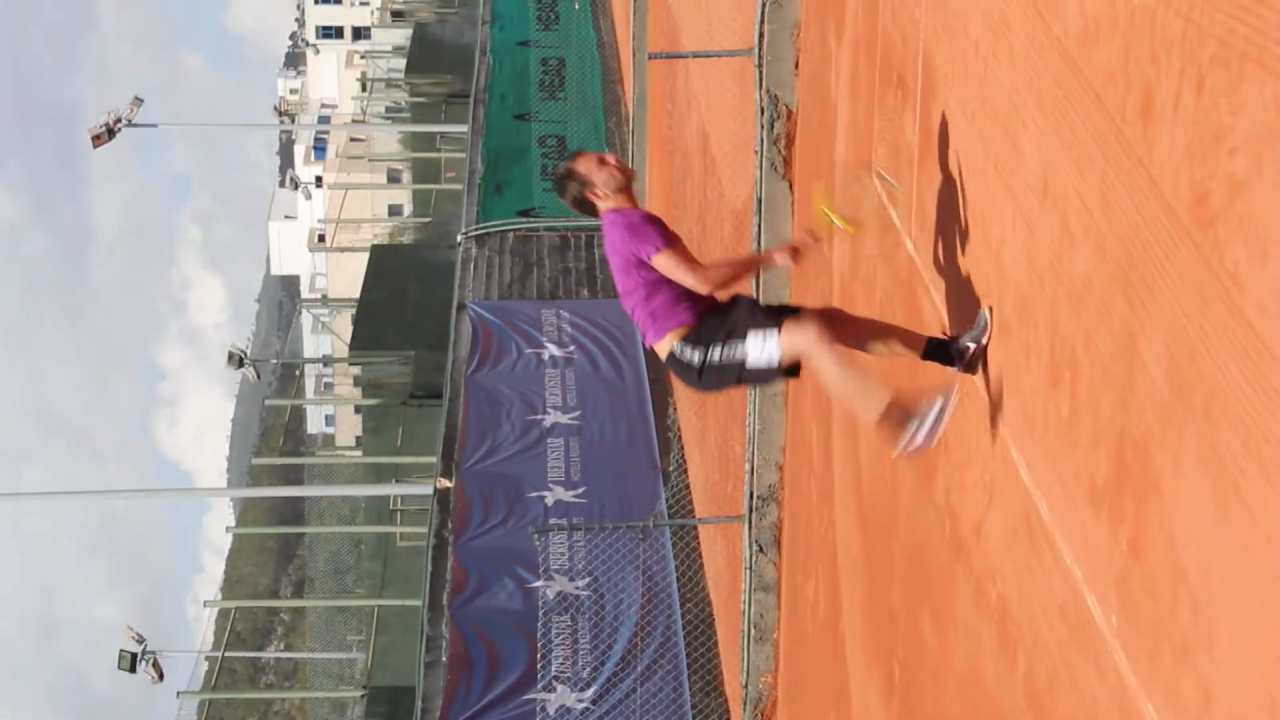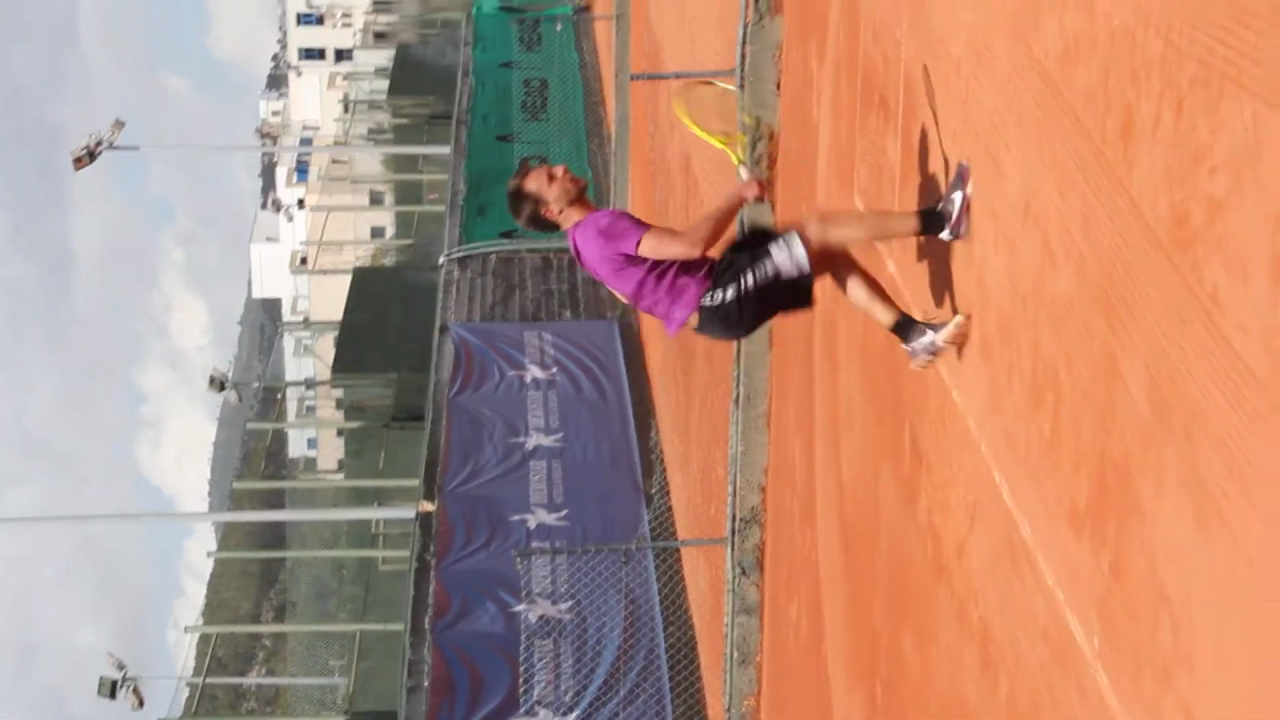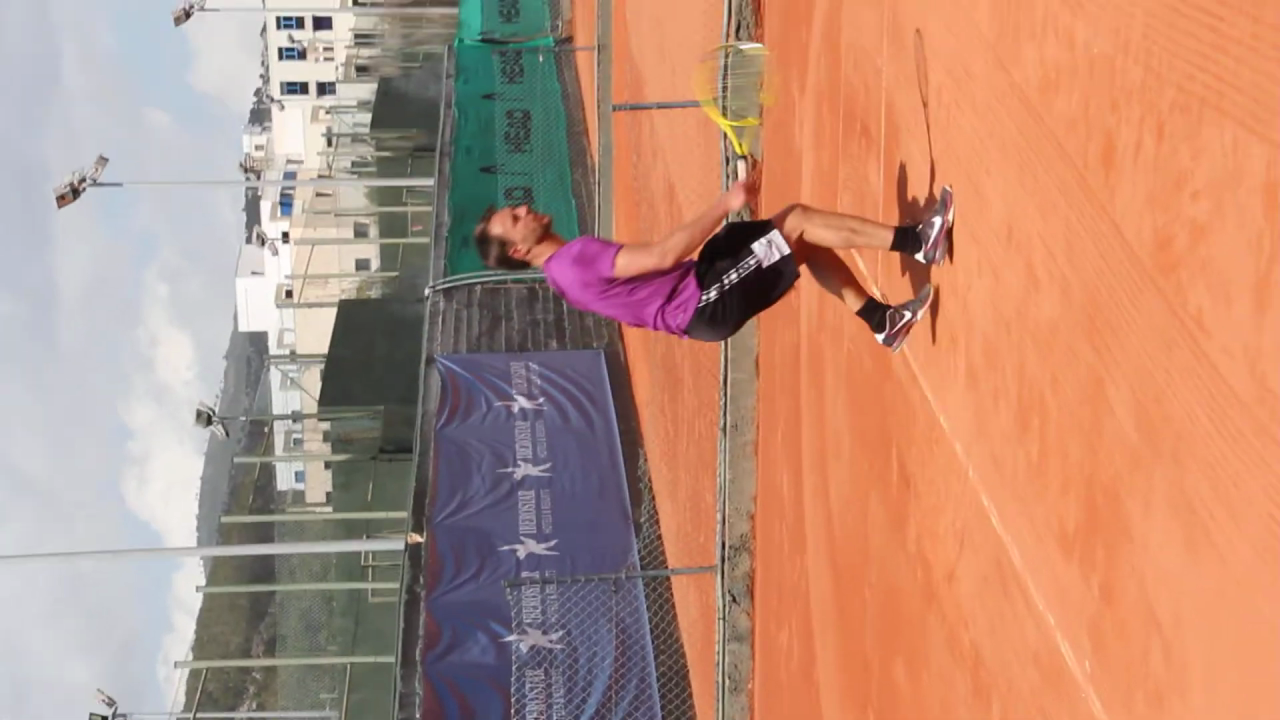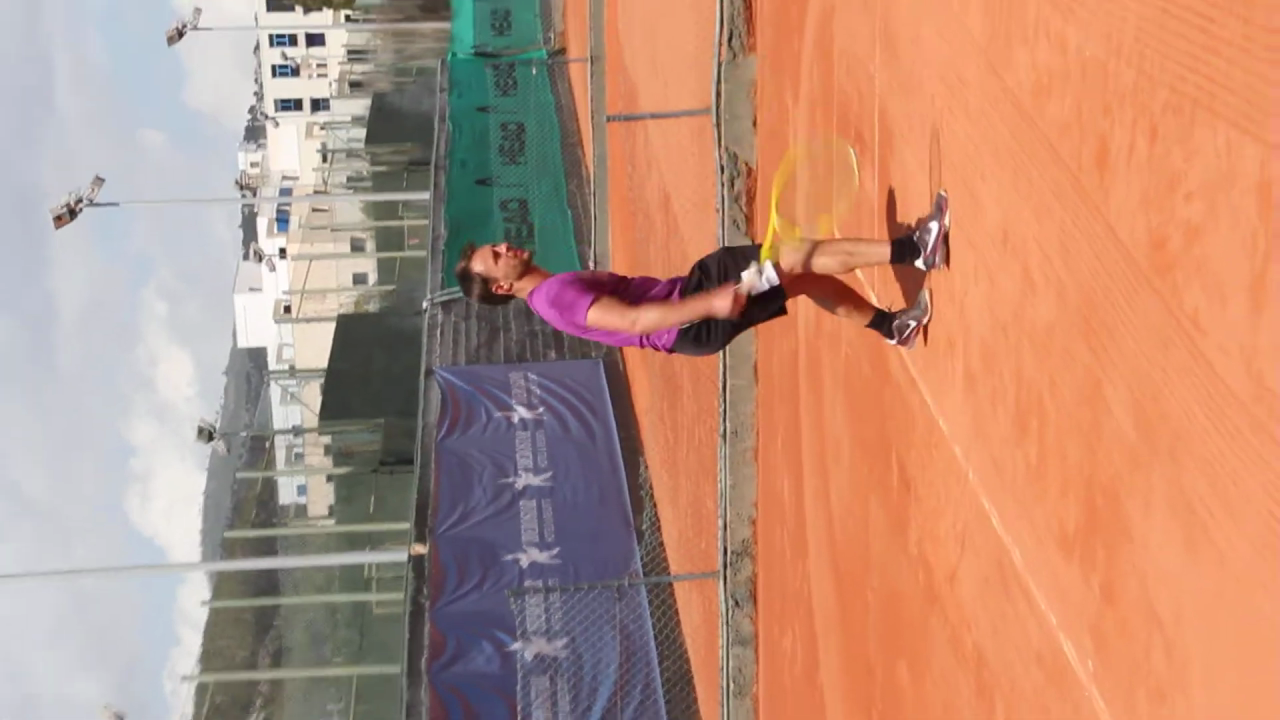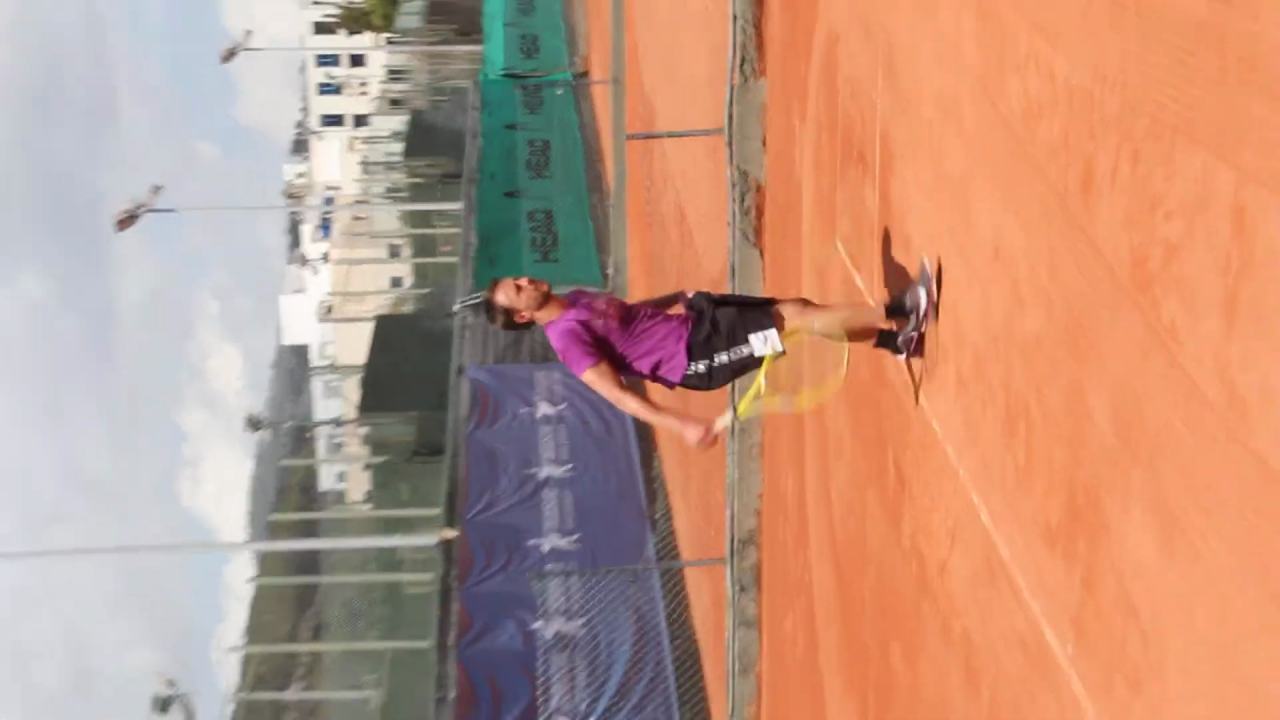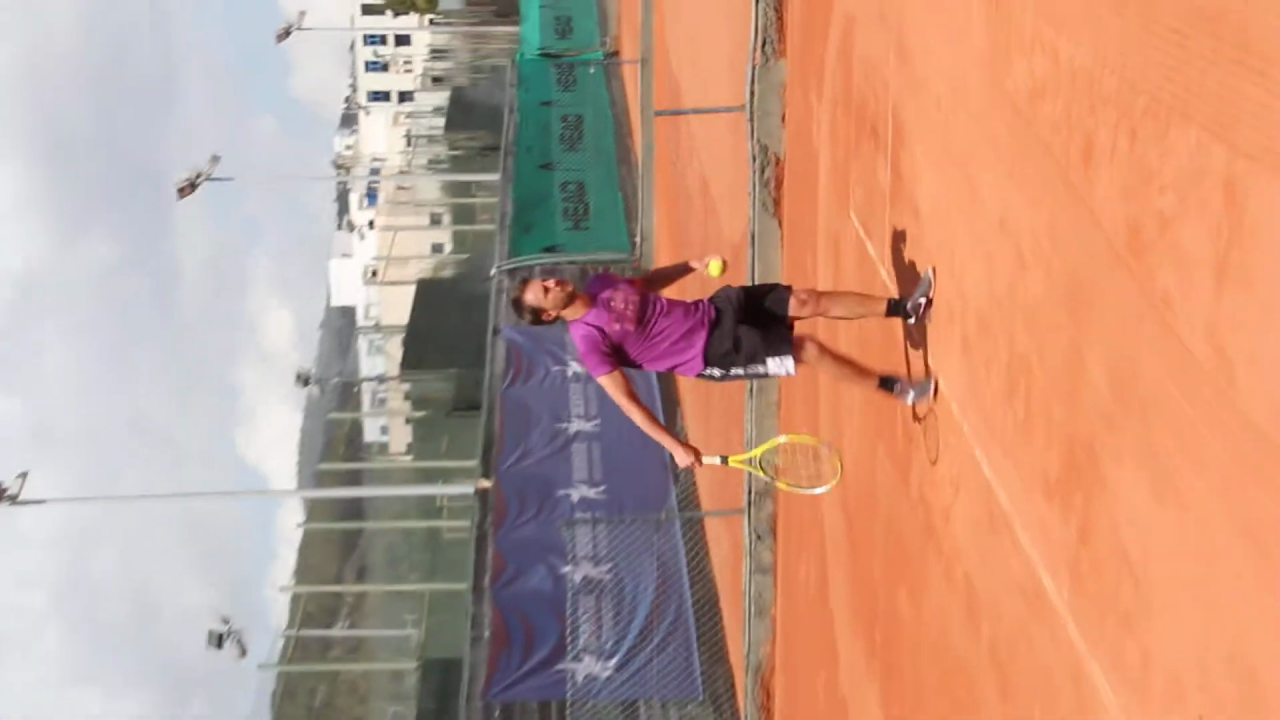
dt=0.2s
person 1, frame 1
left shoulder: (629, 227)
right shoulder: (627, 225)
right elbow: (704, 281)
right wrist: (771, 257)
left hip: (712, 326)
right hip: (695, 351)
left knee: (833, 321)
right knee: (812, 338)
left ankle: (953, 353)
right ankle: (902, 424)
person 1, frame 2
left shoulder: (590, 237)
right shoulder: (601, 227)
right elbow: (690, 245)
right wrist: (737, 195)
left hip: (712, 299)
right hip: (715, 304)
left knee: (833, 255)
right knee: (820, 227)
left ankle: (914, 334)
right ankle: (938, 220)
person 1, frame 3
left shoulder: (566, 270)
right shoulder: (576, 257)
right elbow: (666, 253)
right wrist: (725, 205)
left hip: (700, 305)
right hip: (705, 303)
left knee: (807, 243)
right knee: (799, 219)
left ankle: (881, 321)
right ankle: (917, 241)
person 1, frame 4
left shoulder: (559, 289)
right shoulder: (555, 298)
right elbow: (635, 320)
right wrist: (709, 303)
left hip: (684, 298)
right hip: (694, 328)
left knee: (804, 274)
right knee: (797, 260)
left ankle: (891, 326)
right ankle: (913, 249)
person 1, frame 5
left shoulder: (575, 301)
right shoulder: (566, 334)
right elbow: (617, 393)
left wrist: (678, 296)
right wrist: (682, 424)
left hip: (694, 321)
right hip: (696, 359)
left knee: (797, 309)
right knee: (797, 320)
left ankle: (895, 338)
right ankle: (899, 315)
person 1, frame 6
left shoulder: (599, 285)
right shoulder: (588, 339)
right elbow: (626, 401)
left wrist: (689, 265)
right wrist: (676, 446)
left hip: (714, 311)
right hip: (714, 352)
left knee: (807, 301)
right knee: (808, 351)
left ankle: (903, 307)
right ankle: (896, 385)
